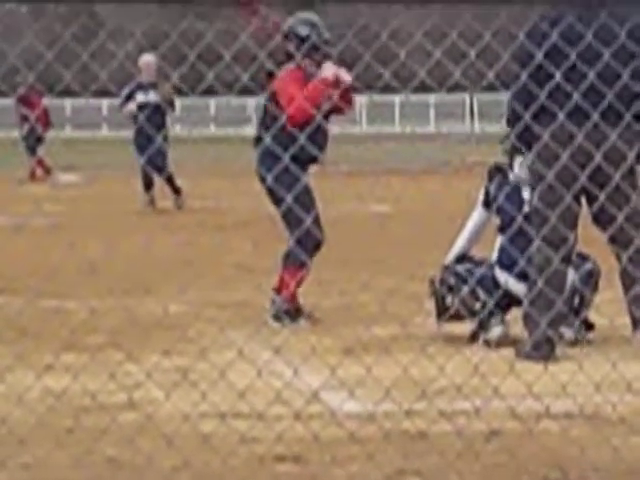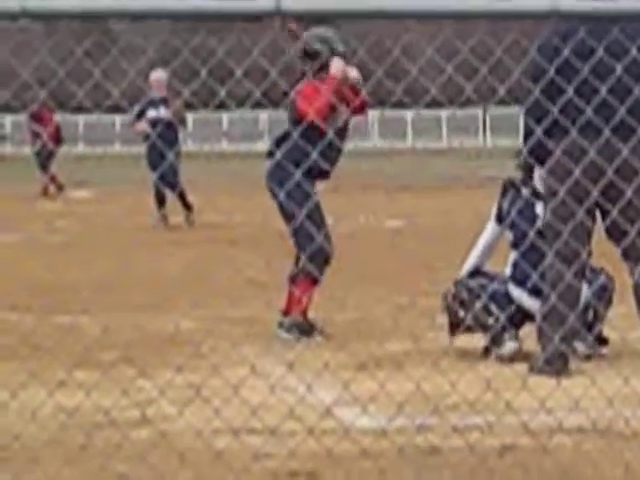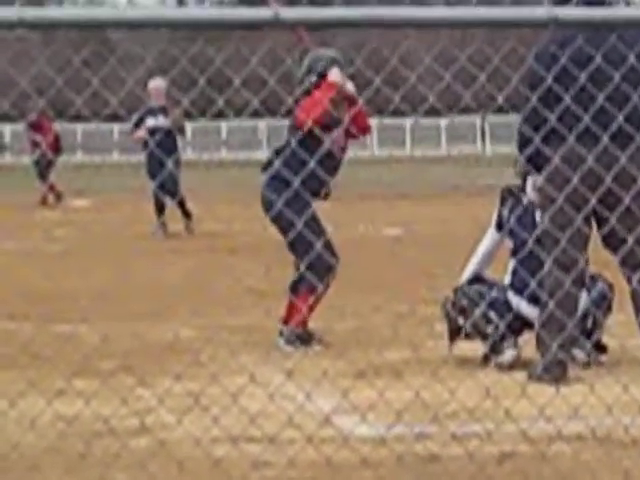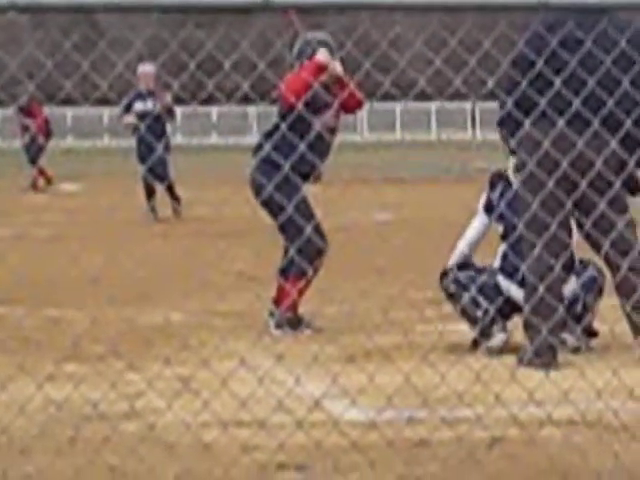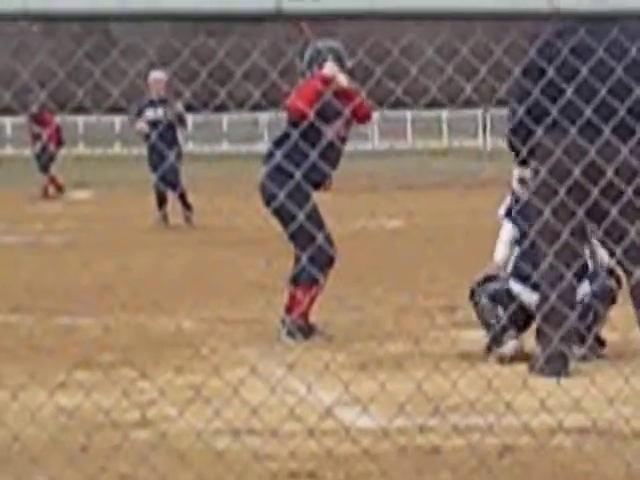
dt=0.4s
person 1, frame 1
left shoulder: (549, 24)
left elbow: (526, 90)
left wrist: (520, 146)
left hip: (558, 139)
left knee: (550, 240)
left ankle: (540, 338)
person 1, frame 2
left shoulder: (558, 40)
left elbow: (538, 106)
left wrist: (538, 159)
left hip: (570, 153)
left knee: (565, 255)
left ankle: (553, 353)
person 1, frame 3
left shoulder: (556, 46)
left elbow: (535, 112)
left wrist: (533, 166)
left hip: (567, 160)
left knee: (562, 262)
left ankle: (552, 359)
person 1, frame 4
left shoulder: (547, 28)
left elbow: (513, 89)
left wrist: (515, 143)
left hip: (545, 144)
right hip: (605, 149)
left knee: (544, 247)
left ankle: (541, 345)
person 1, frame 5
left shoulder: (559, 35)
left elbow: (525, 98)
left wrist: (522, 155)
left hip: (561, 152)
left knee: (558, 254)
left ankle: (553, 353)
person 2, frame 1
left shoulder: (313, 76)
right shoulder: (290, 76)
left elbow: (342, 107)
right elbow: (298, 116)
left wrist: (344, 85)
right wrist: (325, 81)
left hip: (292, 167)
right hip: (279, 166)
left knee: (308, 235)
right knee: (307, 235)
left ankle: (283, 295)
right ankle: (283, 305)
person 2, frame 2
left shoulder: (333, 87)
right shoulder: (309, 88)
left elbow: (359, 107)
right elbow: (316, 115)
left wrist: (353, 83)
right wrist: (334, 79)
left hip: (300, 179)
right hip: (289, 178)
left knee: (312, 248)
right knee: (317, 249)
left ankle: (291, 315)
right ankle: (294, 320)
person 2, frame 3
left shoulder: (338, 110)
right shoulder: (310, 104)
left elbow: (362, 129)
right elbow: (311, 119)
left wrist: (351, 97)
right wrist: (331, 86)
left hip: (295, 196)
right hip: (283, 193)
left knee: (316, 259)
right knee: (322, 260)
left ankle: (292, 324)
right ankle: (294, 329)
person 2, frame 4
left shoulder: (329, 90)
right shoulder: (301, 85)
left elbow: (356, 103)
right elbow: (288, 94)
left wrist: (339, 77)
right wrist: (317, 66)
left hip: (286, 178)
right hip: (273, 175)
left knee: (304, 242)
right knee: (311, 244)
left ankle: (281, 308)
right ankle: (284, 314)
person 2, frame 5
left shoulder: (339, 98)
right shoulder: (310, 91)
left elbow: (364, 115)
right elbow: (295, 109)
left wrist: (347, 88)
right wrist: (323, 79)
left hip: (296, 186)
right hip: (283, 184)
left knee: (312, 250)
right knee: (320, 252)
left ankle: (293, 317)
right ankle: (295, 322)
person 3, frame 1
left shoulder: (497, 177)
left elbow: (474, 228)
left wrist: (448, 264)
left hip: (510, 283)
right knee: (588, 267)
left ankle: (489, 320)
right ankle: (571, 321)
person 3, frame 2
left shoulder: (510, 192)
left elbow: (486, 243)
left wrist: (460, 280)
left hip: (523, 299)
left knee: (466, 284)
right knee: (602, 279)
left ankle: (502, 335)
right ankle: (584, 335)
person 3, frame 3
left shoulder: (510, 200)
left elbow: (485, 252)
left wrist: (460, 288)
left hip: (523, 308)
left knee: (466, 292)
right knee: (602, 286)
left ankle: (501, 343)
right ankle: (584, 344)
person 3, frame 4
left shoulder: (500, 185)
left elbow: (471, 238)
left wrist: (449, 269)
left hip: (513, 291)
right hip: (562, 292)
left knee: (454, 276)
right knee: (592, 272)
left ankle: (491, 328)
right ankle: (574, 328)
person 3, frame 5
left shoulder: (518, 198)
left elbow: (501, 259)
right elbow: (605, 263)
left hip: (526, 295)
right hip: (575, 296)
left knee: (482, 289)
right knee: (609, 279)
left ankle: (506, 336)
right ankle: (584, 338)
person 4, frame 1
left shoulder: (161, 86)
right shoulder: (134, 87)
left elbow: (170, 108)
right elbow: (123, 104)
left wrist: (166, 98)
right wrist: (128, 108)
left hip: (159, 131)
right hip: (141, 132)
left knee: (160, 166)
right knee: (145, 165)
left ankle: (177, 192)
right ankle: (149, 198)
person 4, frame 2
left shoulder: (172, 102)
right shoulder: (146, 104)
left elbow: (182, 124)
right elbow: (135, 123)
left wrist: (177, 113)
right wrist: (140, 127)
left hip: (171, 147)
right hip: (154, 147)
left knee: (172, 181)
right knee: (158, 180)
left ankle: (188, 208)
right ankle: (162, 214)
person 4, frame 3
left shoulder: (170, 111)
right shoulder: (144, 112)
left elbow: (181, 132)
right elbow: (134, 131)
left wrist: (176, 122)
right wrist: (139, 134)
left hip: (171, 155)
right hip: (153, 155)
left knee: (172, 188)
right knee: (158, 188)
left ankle: (187, 216)
right ankle: (161, 222)
person 4, frame 4
left shoulder: (161, 95)
right shoulder: (133, 97)
left elbow: (171, 116)
right elbow: (124, 114)
left wrist: (165, 105)
right wrist: (127, 119)
left hip: (160, 139)
right hip: (143, 140)
left knee: (161, 172)
right knee: (147, 172)
left ankle: (175, 200)
right ankle: (151, 206)
person 4, frame 5
left shoulder: (172, 103)
right shoulder: (144, 104)
left elbow: (183, 124)
right elbow: (136, 120)
left wrist: (175, 112)
right wrist: (138, 125)
left hip: (171, 147)
right hip: (154, 147)
left knee: (173, 179)
right knee: (159, 180)
left ankle: (187, 208)
right ankle: (162, 214)
